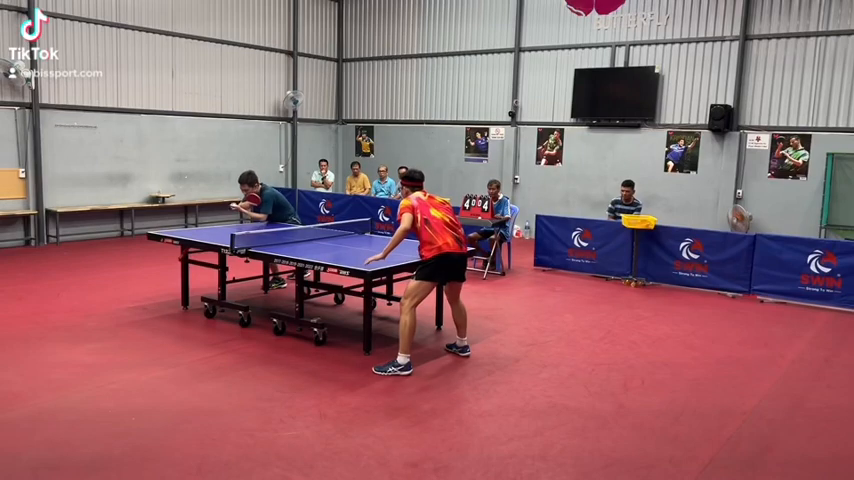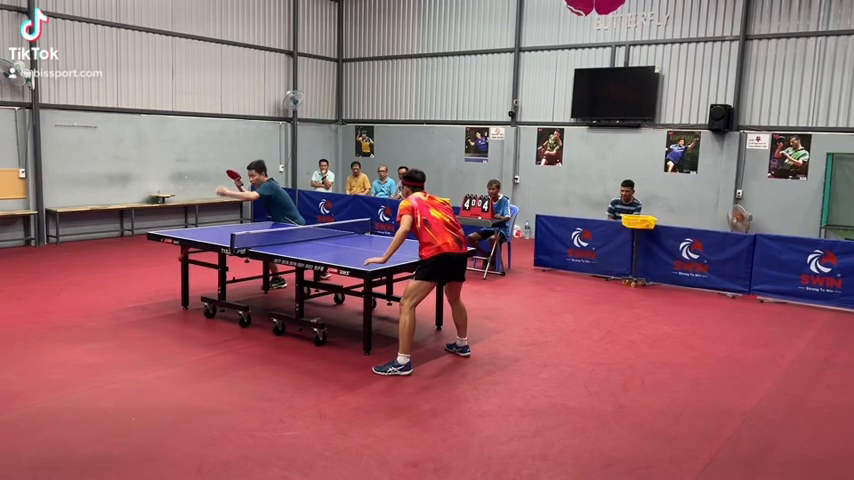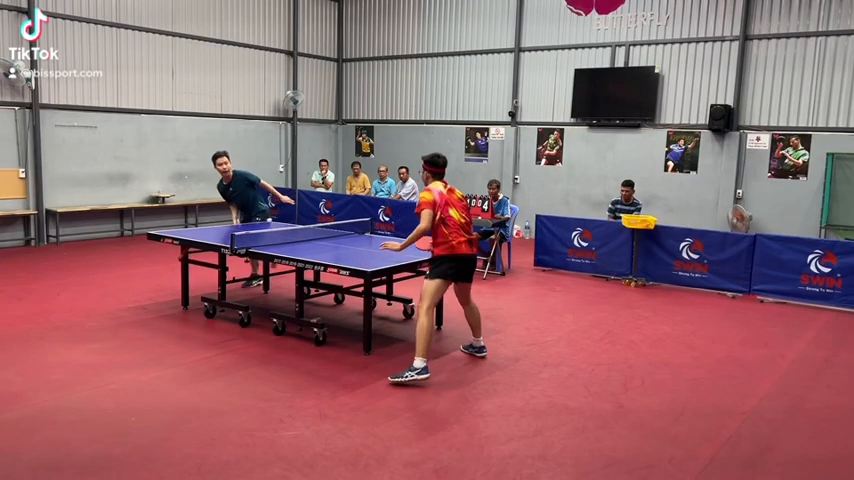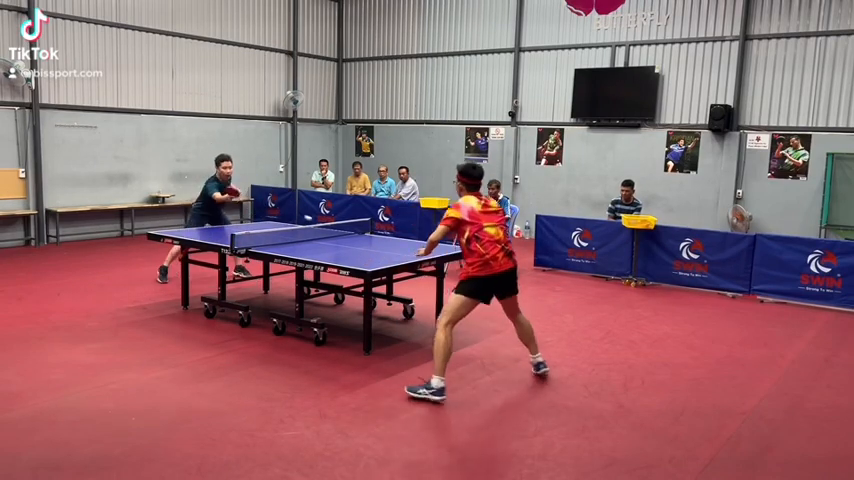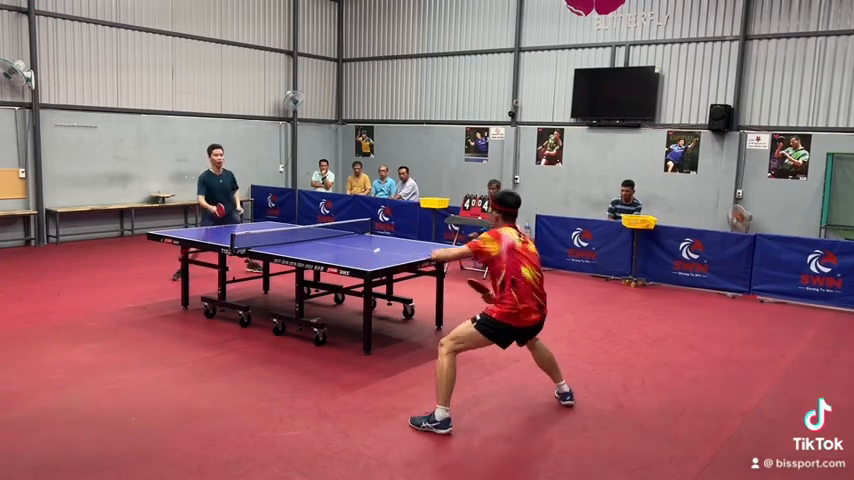
dt=1s
person 1, frame 1
left shoulder: (409, 202)
right shoulder: (441, 200)
left elbow: (405, 227)
left wrist: (384, 254)
left hip: (438, 256)
right hip: (459, 252)
left knee: (407, 304)
right knee: (454, 298)
left ankle: (403, 362)
right ankle: (462, 344)
person 1, frame 2
left shoulder: (408, 203)
right shoulder: (441, 201)
left elbow: (405, 229)
left wrist: (384, 258)
left hip: (437, 256)
right hip: (459, 253)
left knee: (407, 304)
right knee: (454, 299)
left ankle: (403, 362)
right ankle: (462, 345)
person 1, frame 3
left shoulder: (428, 194)
right shoulder: (457, 194)
left elbow: (424, 226)
left wrist: (400, 246)
left hip: (448, 255)
right hip: (468, 252)
left knee: (425, 308)
right knee: (465, 300)
left ankle: (419, 366)
right ankle: (478, 345)
person 1, frame 4
left shoulder: (460, 206)
right shoulder: (494, 205)
left elbow: (436, 237)
left wrist: (426, 251)
left hip: (480, 273)
right hip: (506, 268)
left knee: (445, 322)
right knee: (515, 314)
left ankle: (436, 385)
right ankle: (538, 362)
person 1, frame 5
left shoulder: (496, 237)
right shoulder: (529, 244)
left elbow: (453, 254)
left wrist: (436, 254)
left hip: (506, 316)
right hip: (535, 316)
left knee: (447, 346)
right knee: (533, 342)
left ankle: (441, 417)
right ankle: (564, 390)
person 2, frame 1
left shoulder: (268, 194)
right shoulder: (253, 193)
left elbow: (262, 217)
right elbow: (241, 206)
left wrist: (242, 210)
right wrist: (249, 203)
left hip: (290, 223)
right hip: (278, 222)
left ankle: (277, 279)
person 2, frame 2
left shoulder: (268, 186)
right shoulder: (265, 185)
left elbow: (251, 196)
right elbow: (250, 196)
left wrist: (227, 193)
right wrist: (240, 187)
left hip: (293, 225)
right hip: (293, 224)
left ankle: (277, 279)
person 2, frame 3
left shoulder: (242, 176)
right shoulder: (221, 187)
left elbow: (263, 184)
right elbow: (233, 204)
left wrist: (280, 197)
right wrist: (235, 218)
left hip: (260, 213)
right hip: (247, 216)
left ankle: (256, 276)
person 2, frame 4
left shoulder: (227, 176)
right shoulder: (212, 184)
right elbow: (218, 198)
left wrist: (234, 189)
right wrist: (227, 197)
left hip: (216, 212)
right hip: (200, 213)
left ankle: (238, 267)
right ankle: (164, 268)
person 2, frame 5
left shoulder: (229, 174)
right shoulder: (204, 177)
left elbow: (235, 191)
right elbow: (200, 199)
left wrist: (238, 205)
right wrist: (211, 207)
left hip: (229, 215)
right hip: (210, 216)
left ankle: (252, 263)
